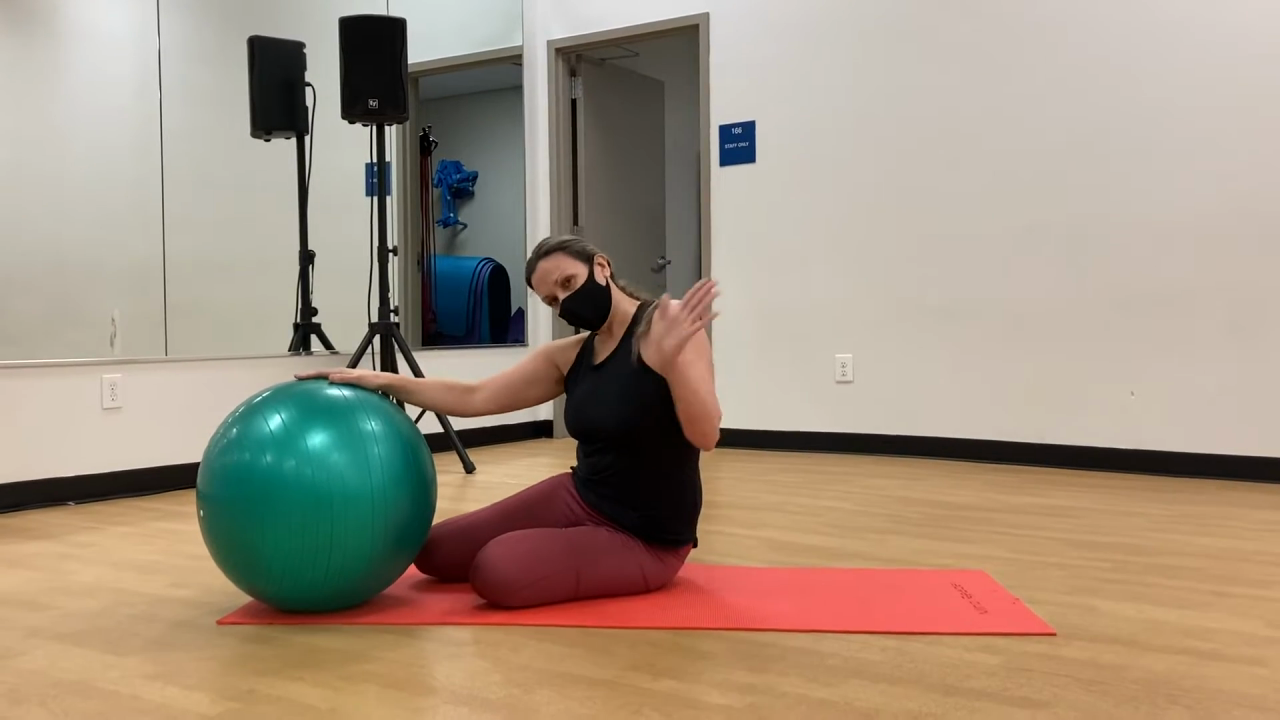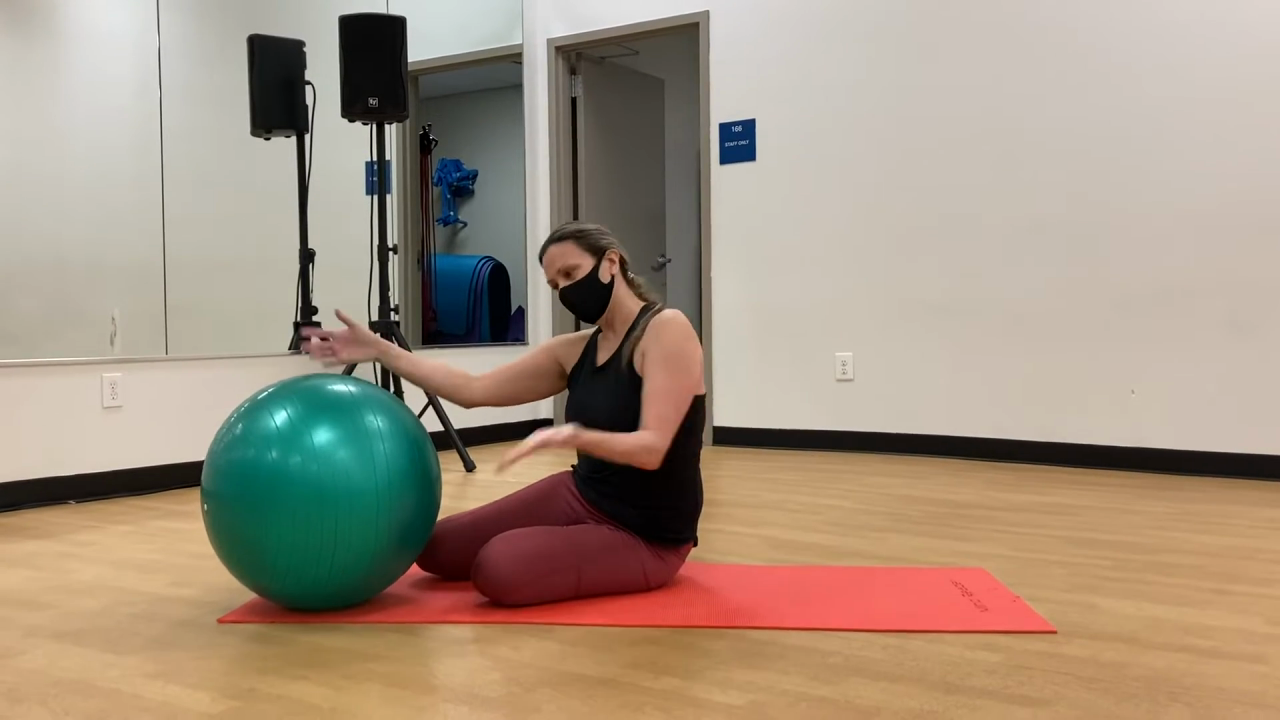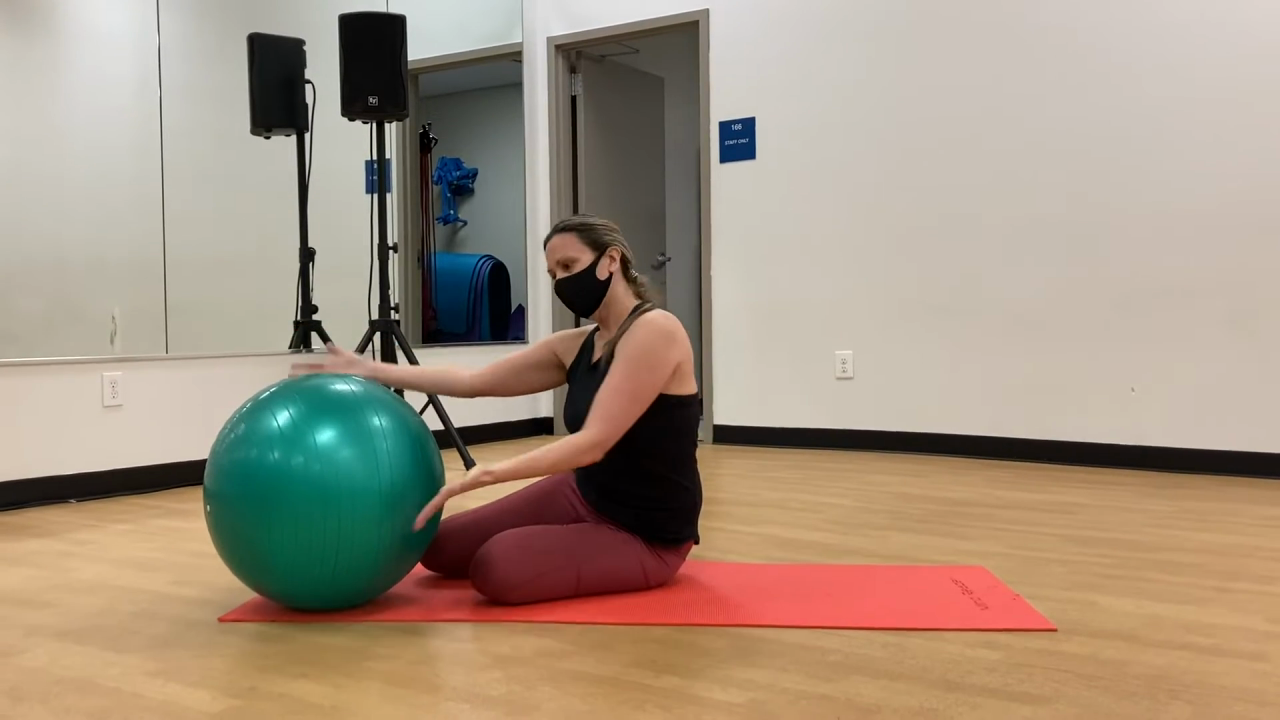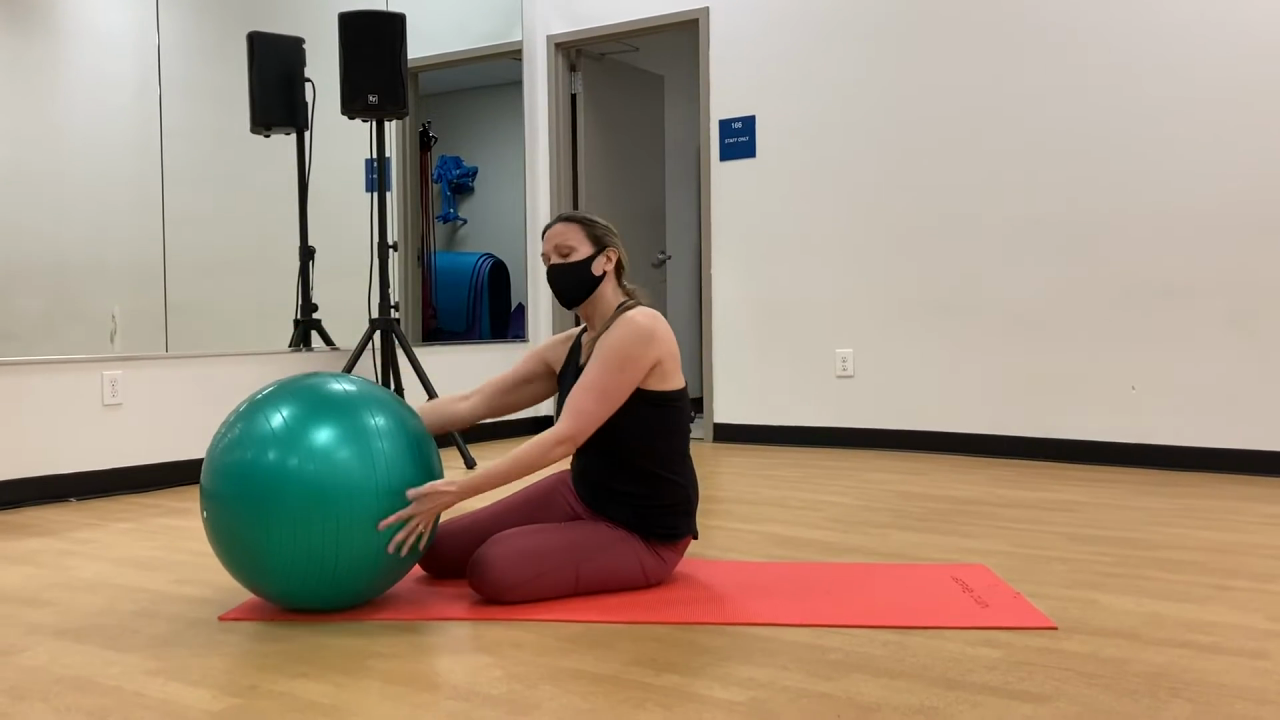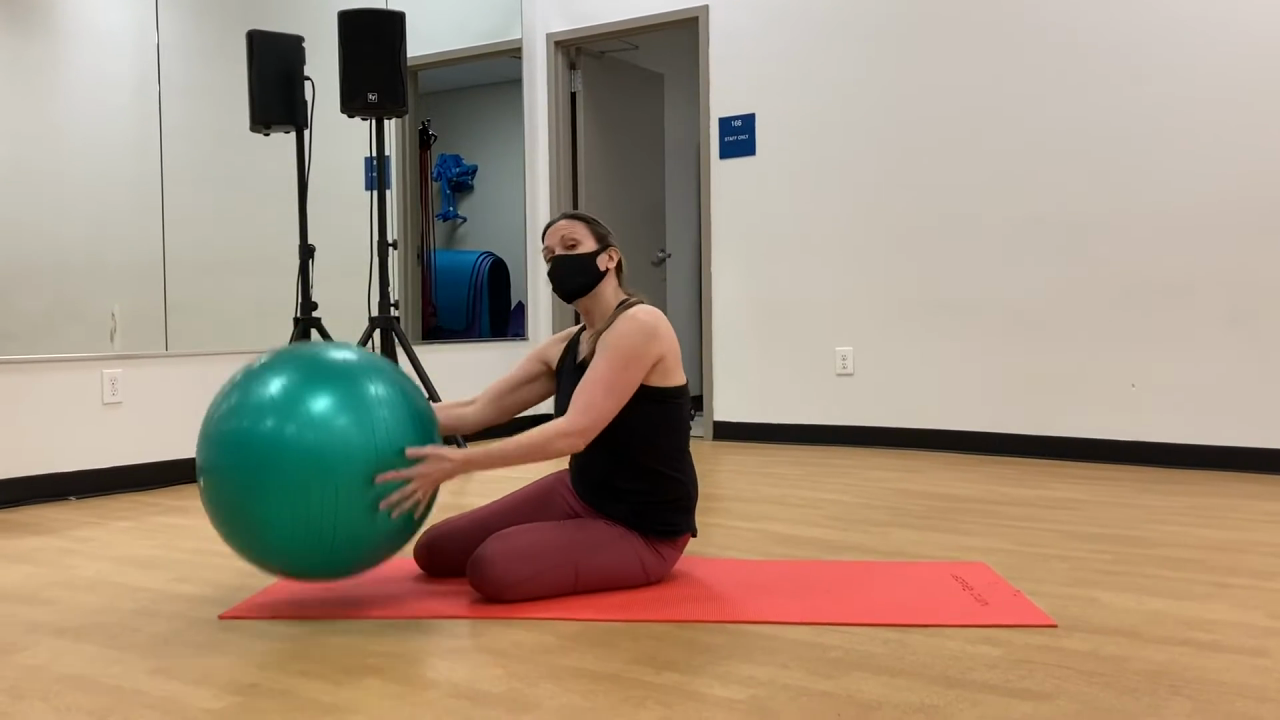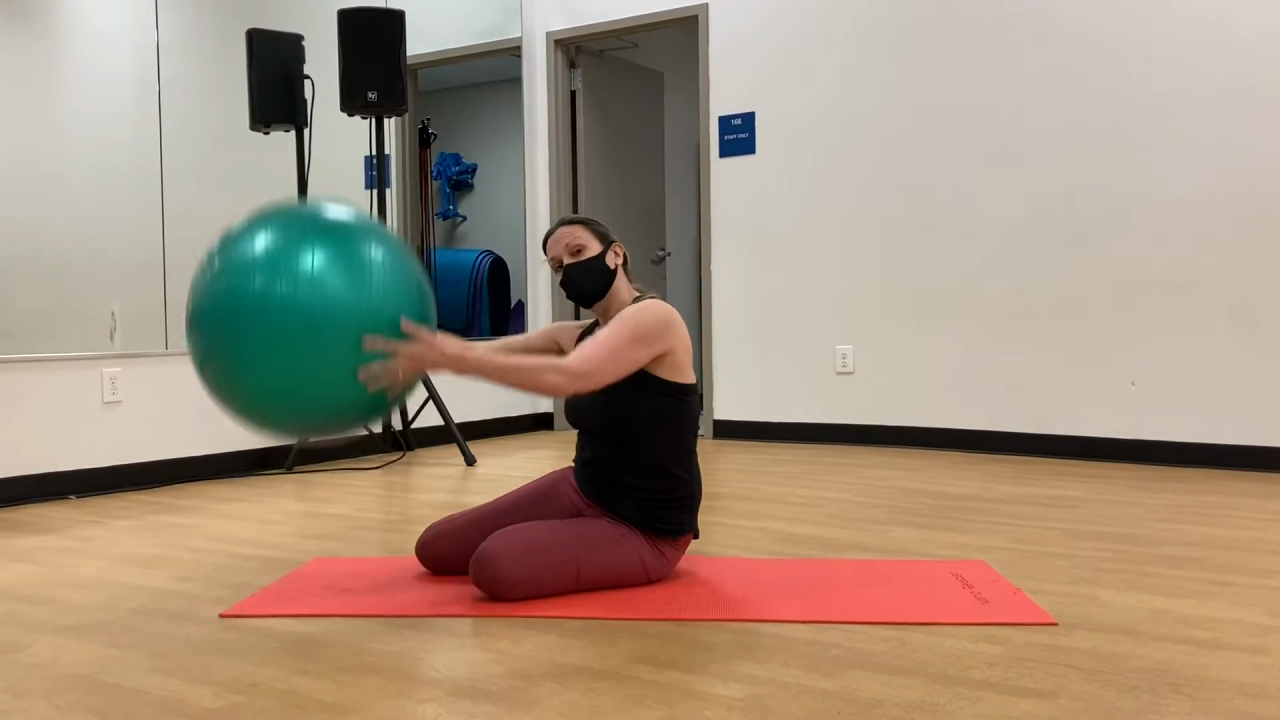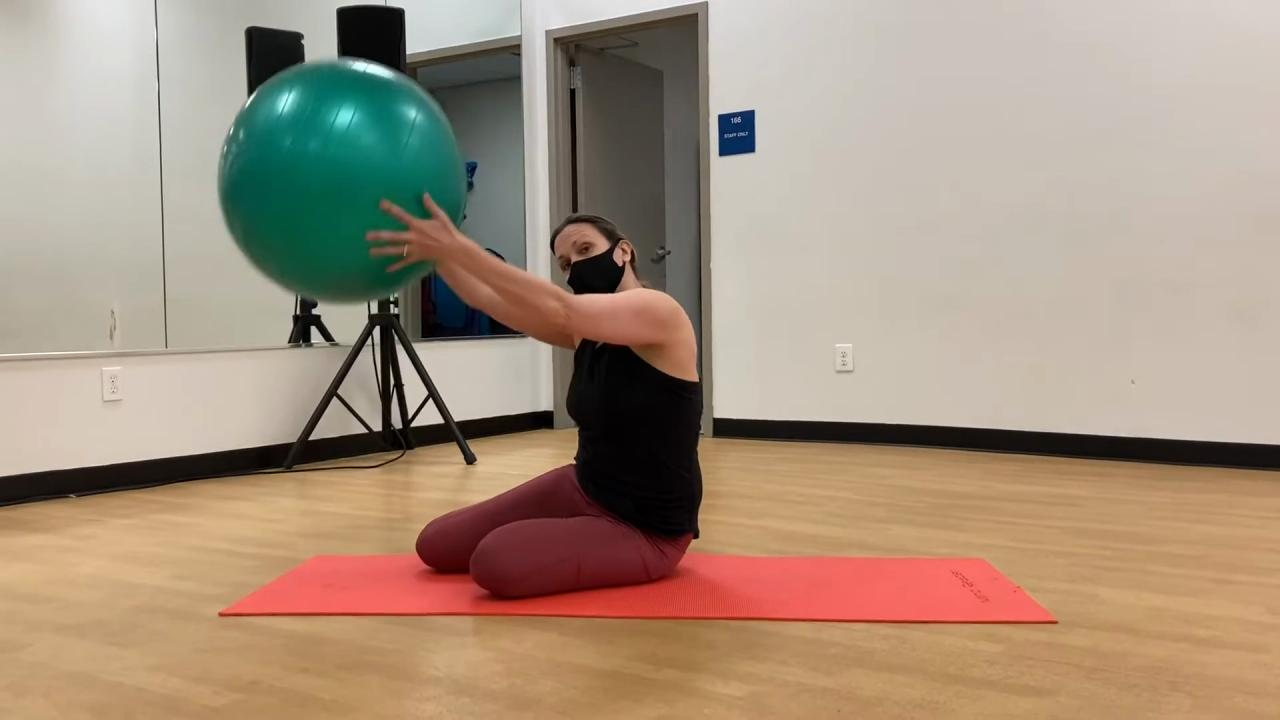
dt=0.2s
person 1, frame 1
left shoulder: (664, 323)
right shoulder: (567, 355)
left elbow: (704, 435)
right elbow: (474, 398)
left wrist: (672, 358)
right wrist: (380, 380)
left hip: (645, 538)
right hip: (579, 500)
left knee: (496, 573)
right knee: (435, 553)
right ankle: (578, 552)
person 1, frame 2
left shoulder: (666, 329)
right shoulder: (573, 350)
left elbow: (650, 450)
right elbow: (475, 389)
left wrist: (570, 435)
right wrist: (381, 351)
left hip: (644, 536)
right hip: (580, 498)
left knee: (498, 572)
right knee: (437, 551)
left ankle: (613, 566)
right ankle: (575, 547)
person 1, frame 3
left shoulder: (654, 331)
right shoulder: (575, 346)
left elbow: (592, 444)
right elbow: (472, 381)
left wrist: (488, 474)
right wrist: (367, 369)
left hip: (644, 535)
right hip: (584, 497)
left knee: (496, 569)
right knee: (438, 548)
person 1, frame 4
left shoulder: (637, 329)
right shoulder: (565, 349)
left elbow: (564, 438)
right elbow: (472, 405)
left wrist: (457, 490)
left hip: (642, 534)
left knee: (493, 570)
right knee: (437, 552)
left ankle: (631, 566)
person 1, frame 5
left shoulder: (639, 325)
right shoulder: (564, 347)
left elbow: (574, 432)
right elbow: (479, 409)
left wrist: (462, 462)
left hip: (642, 532)
left knee: (493, 569)
right knee: (434, 552)
left ankle: (635, 564)
person 1, frame 6
left shoulder: (653, 317)
right shoulder: (576, 337)
left elbow: (568, 375)
right elbow: (486, 353)
left wrist: (451, 358)
left hip: (645, 530)
left knee: (496, 566)
right knee: (436, 550)
right ankle: (579, 542)
person 1, frame 7
left shoulder: (659, 312)
right shoulder: (588, 328)
left elbow: (562, 309)
right elbow: (490, 299)
left wrist: (460, 250)
right wrist: (433, 250)
left hip: (645, 528)
right hip: (583, 489)
left knee: (496, 564)
right knee: (436, 546)
right ankle: (578, 536)
